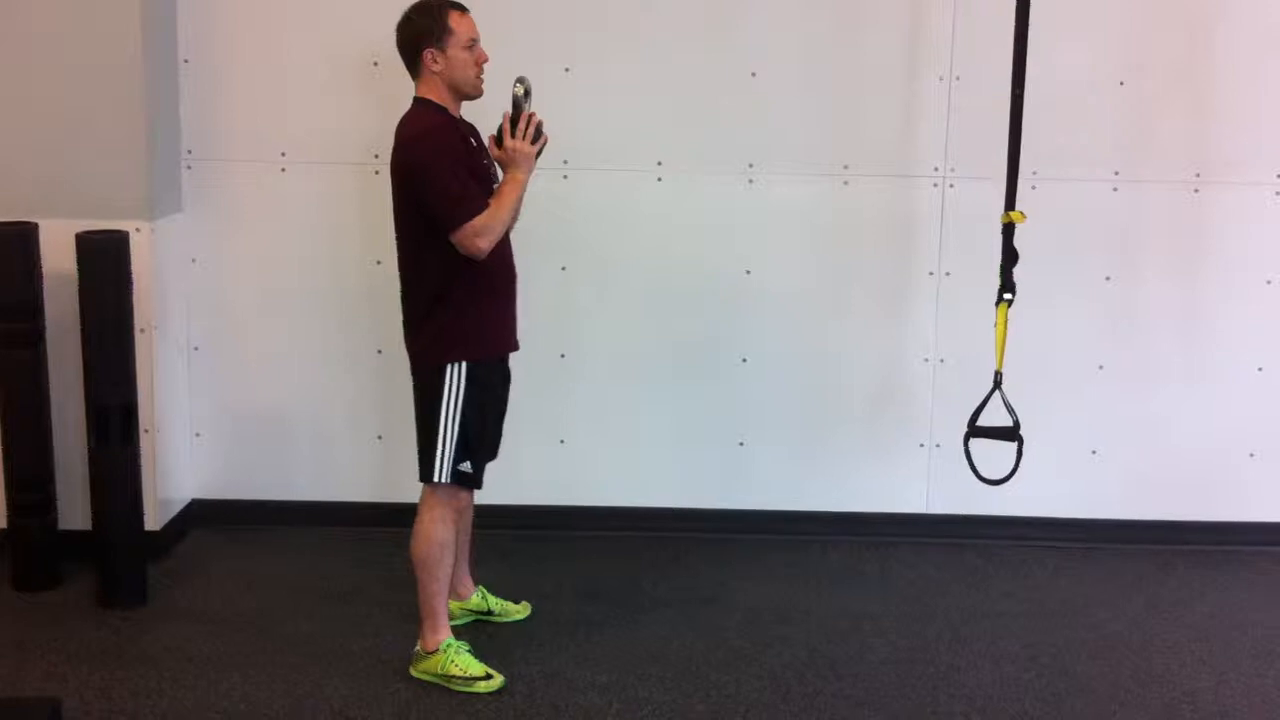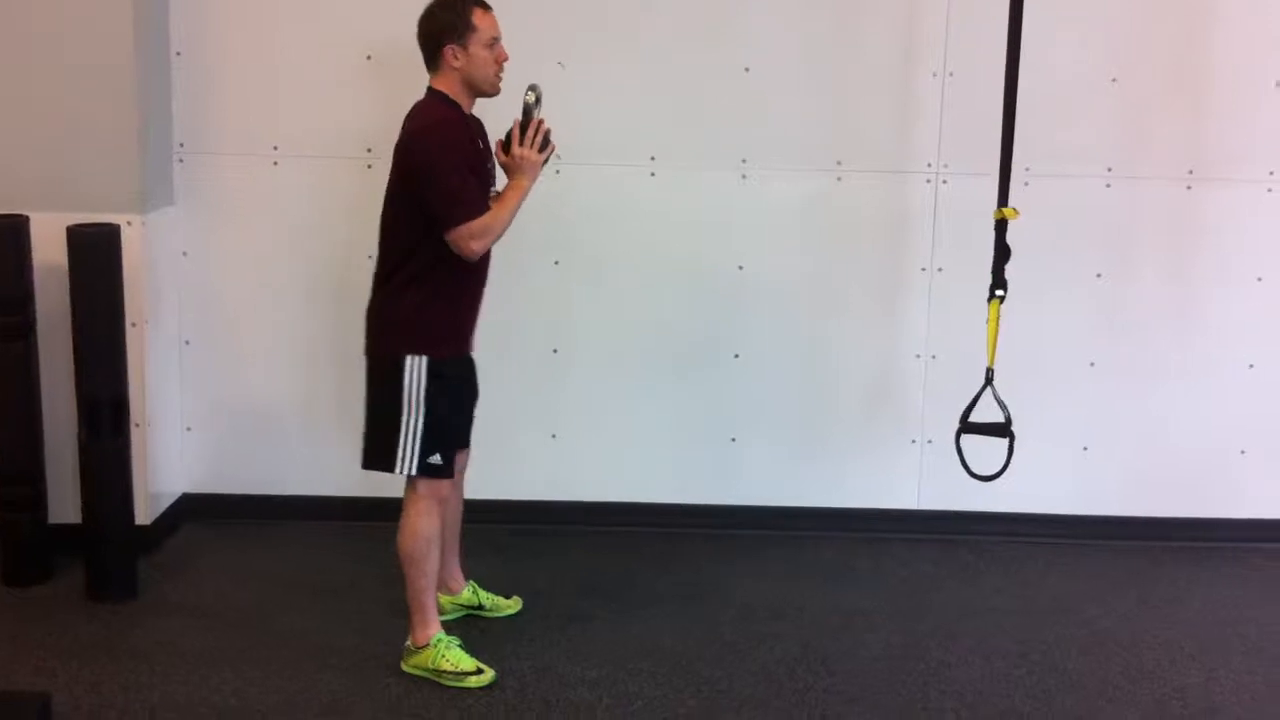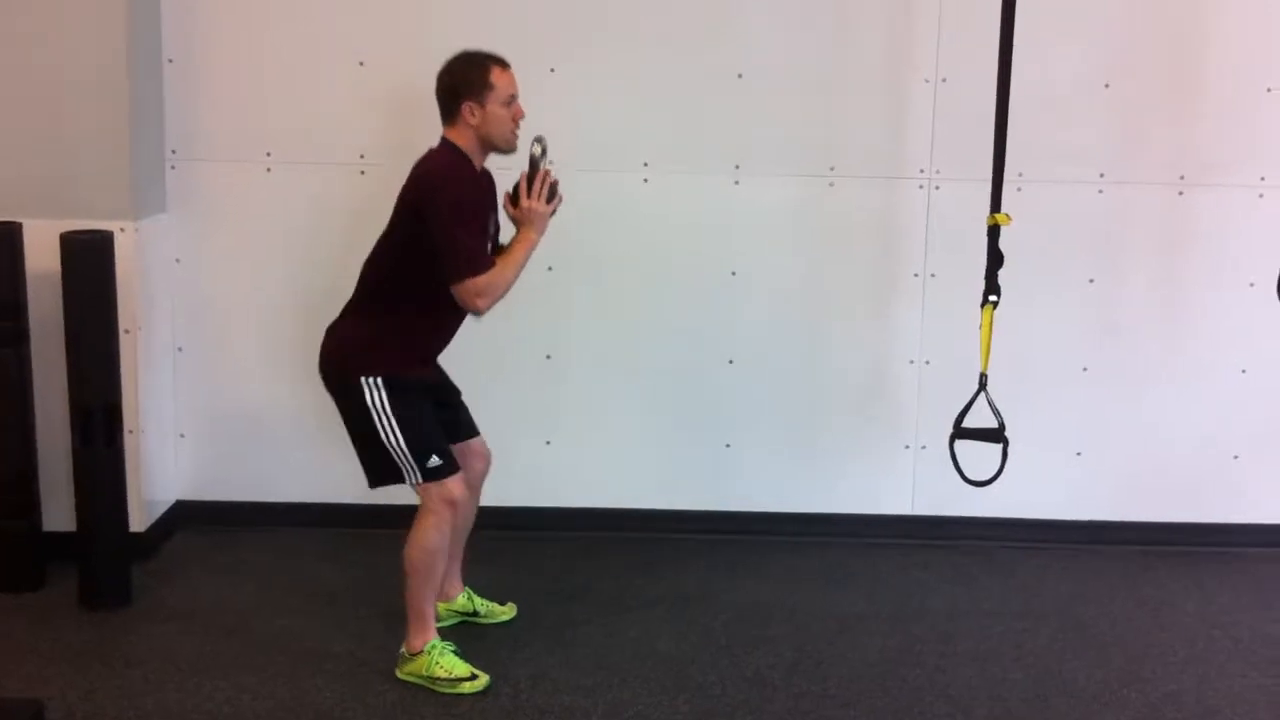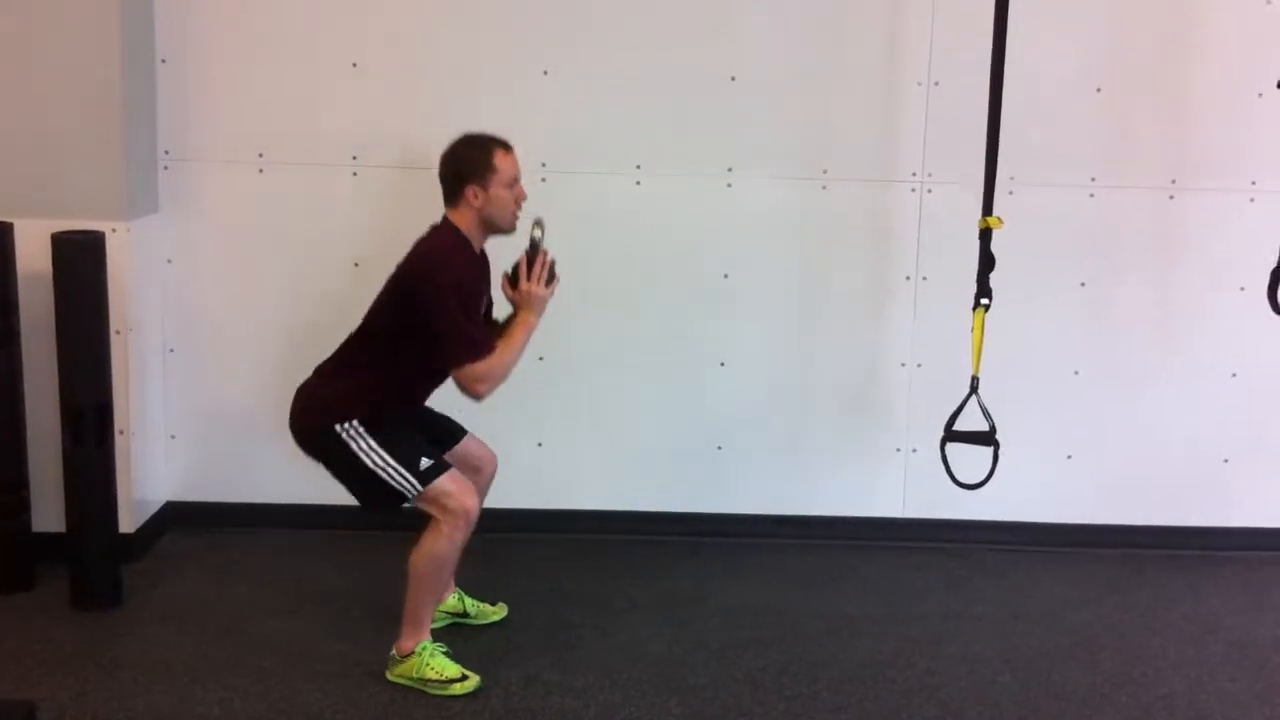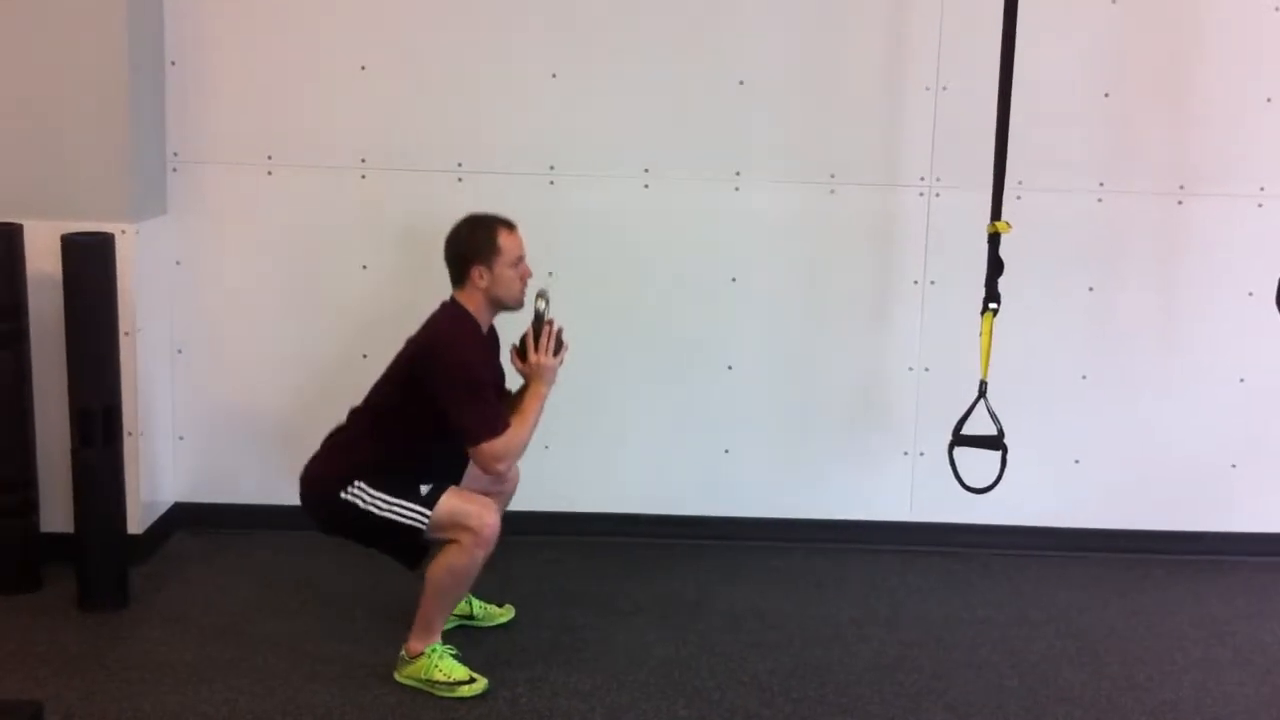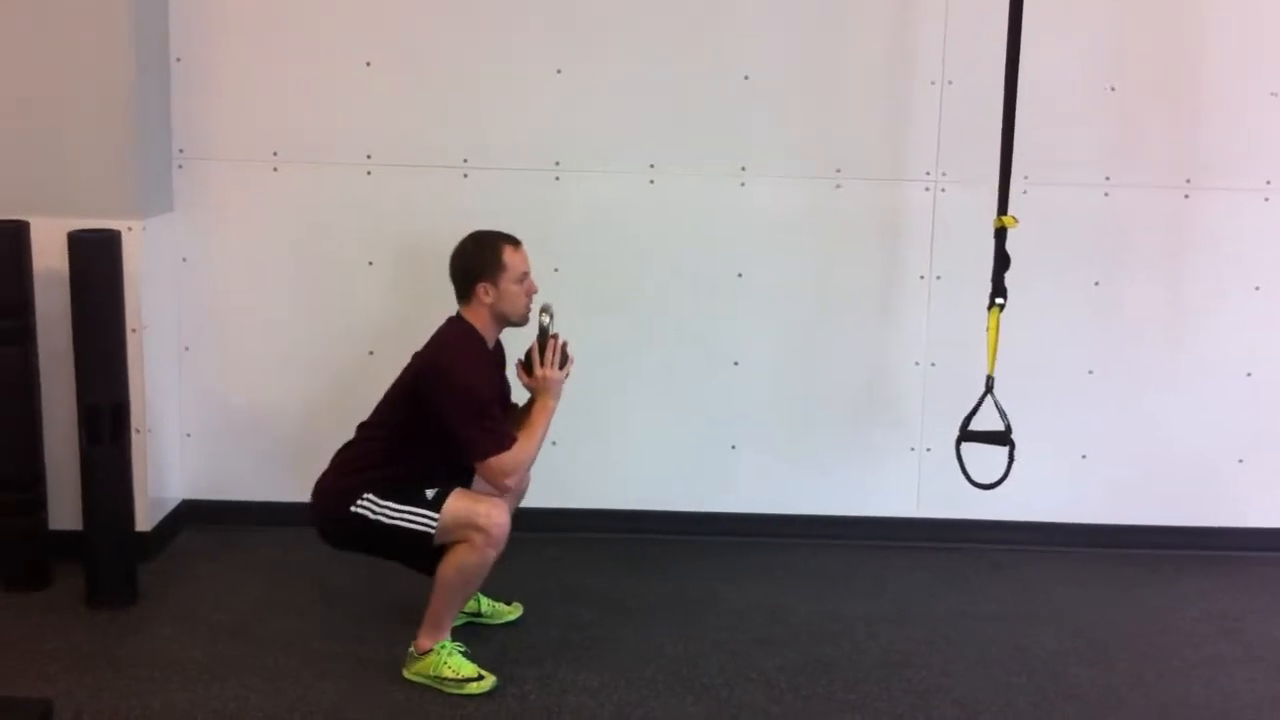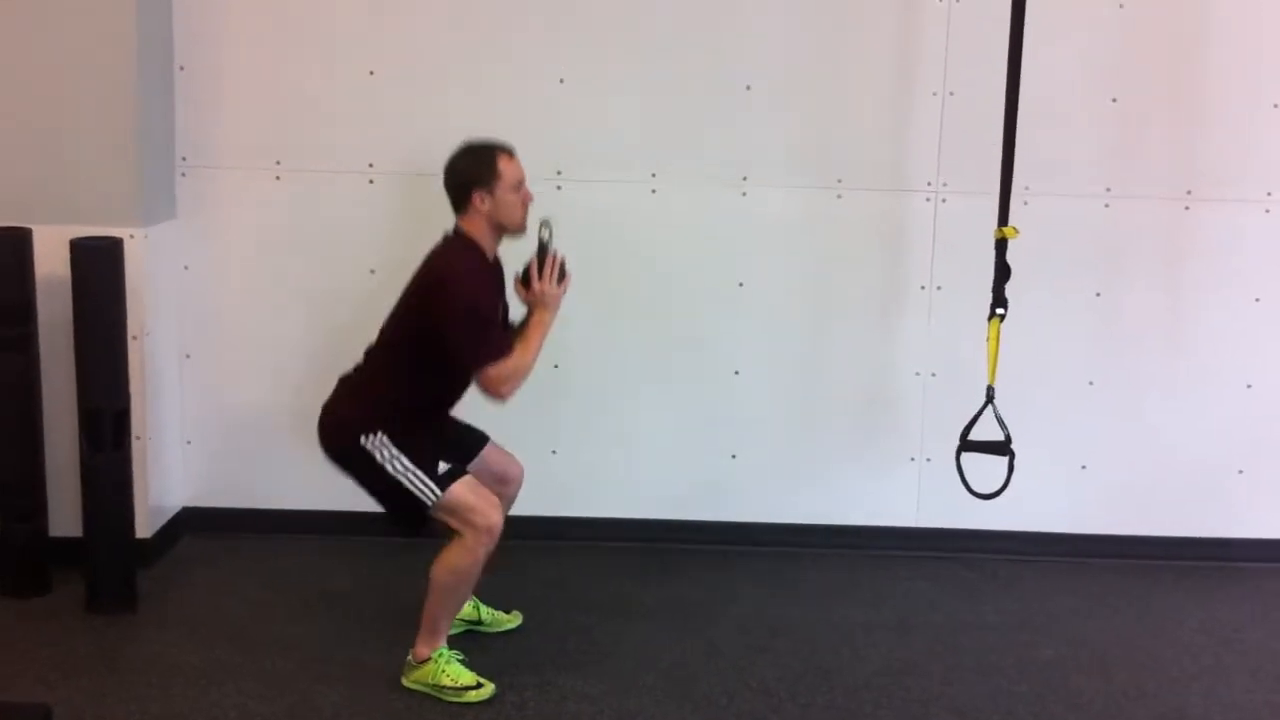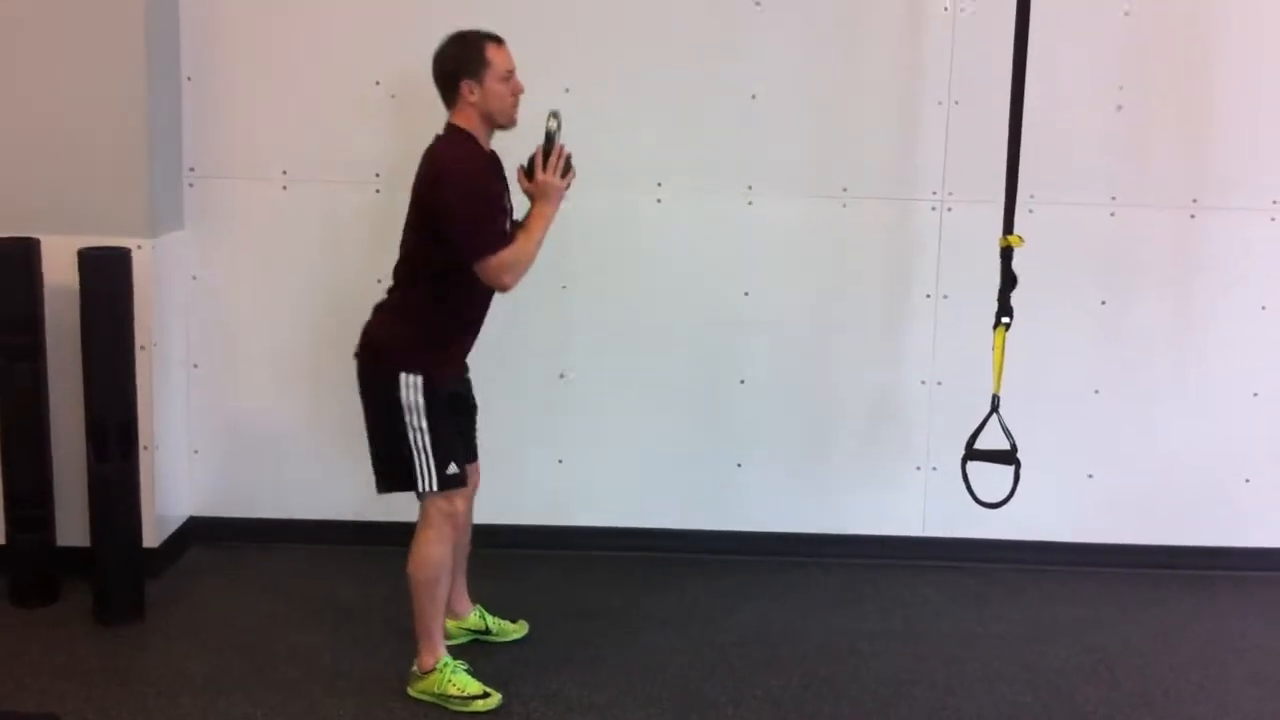
dt=0.4s
person 1, frame 1
left shoulder: (451, 129)
right shoulder: (426, 136)
right elbow: (476, 237)
left wrist: (506, 166)
right wrist: (519, 170)
left hip: (477, 338)
right hip: (453, 345)
left knee: (463, 481)
right knee: (445, 488)
left ankle: (462, 591)
right ankle: (434, 646)
person 1, frame 2
left shoulder: (460, 124)
right shoulder: (435, 129)
left elbow: (472, 224)
right elbow: (471, 238)
left wrist: (513, 173)
right wrist: (523, 177)
left hip: (442, 333)
right hip: (415, 337)
left knee: (451, 466)
right knee: (428, 481)
left ankle: (452, 588)
right ankle: (424, 641)
person 1, frame 3
left shoulder: (470, 175)
right shoulder: (445, 180)
left elbow: (480, 271)
right elbow: (477, 294)
left wrist: (523, 225)
right wrist: (532, 230)
left hip: (408, 356)
right hip: (371, 362)
left knee: (473, 462)
right knee: (443, 493)
left ankle: (450, 594)
right ankle: (419, 648)
person 1, frame 4
left shoulder: (466, 253)
right shoulder: (445, 263)
left elbow: (482, 346)
right elbow: (478, 380)
left wrist: (519, 307)
right wrist: (531, 312)
left hip: (383, 401)
right hip: (339, 413)
left knee: (480, 464)
right knee: (457, 504)
left ankle: (441, 595)
right ankle: (411, 650)
person 1, frame 5
left shoulder: (474, 330)
right shoulder: (454, 345)
left elbow: (495, 429)
right elbow: (495, 456)
left wrist: (529, 381)
right wrist: (542, 384)
left hip: (385, 460)
right hip: (343, 484)
left knee: (503, 481)
right knee: (479, 523)
left ankle: (449, 598)
right ankle: (419, 653)
person 1, frame 6
left shoulder: (479, 345)
right shoulder: (457, 364)
left elbow: (503, 442)
right elbow: (503, 473)
left wrist: (536, 396)
right wrist: (549, 398)
left hip: (394, 476)
right hip: (353, 500)
left knee: (515, 480)
right knee: (490, 522)
left ankle: (456, 596)
right ankle: (428, 650)
person 1, frame 7
left shoulder: (480, 261)
right shoulder: (459, 275)
left elbow: (497, 352)
right elbow: (501, 382)
left wrist: (532, 311)
right wrist: (545, 312)
left hip: (408, 413)
right hip: (365, 425)
left knee: (506, 474)
right knee: (483, 518)
left ankle: (457, 603)
right ankle: (426, 657)
person 1, frame 8
left shoulder: (476, 157)
right shoulder: (458, 164)
left elbow: (495, 255)
right elbow: (503, 271)
left wrist: (537, 203)
right wrist: (547, 205)
left hip: (436, 356)
right hip: (406, 362)
left knee: (463, 489)
right knee: (444, 509)
left ankle: (458, 613)
